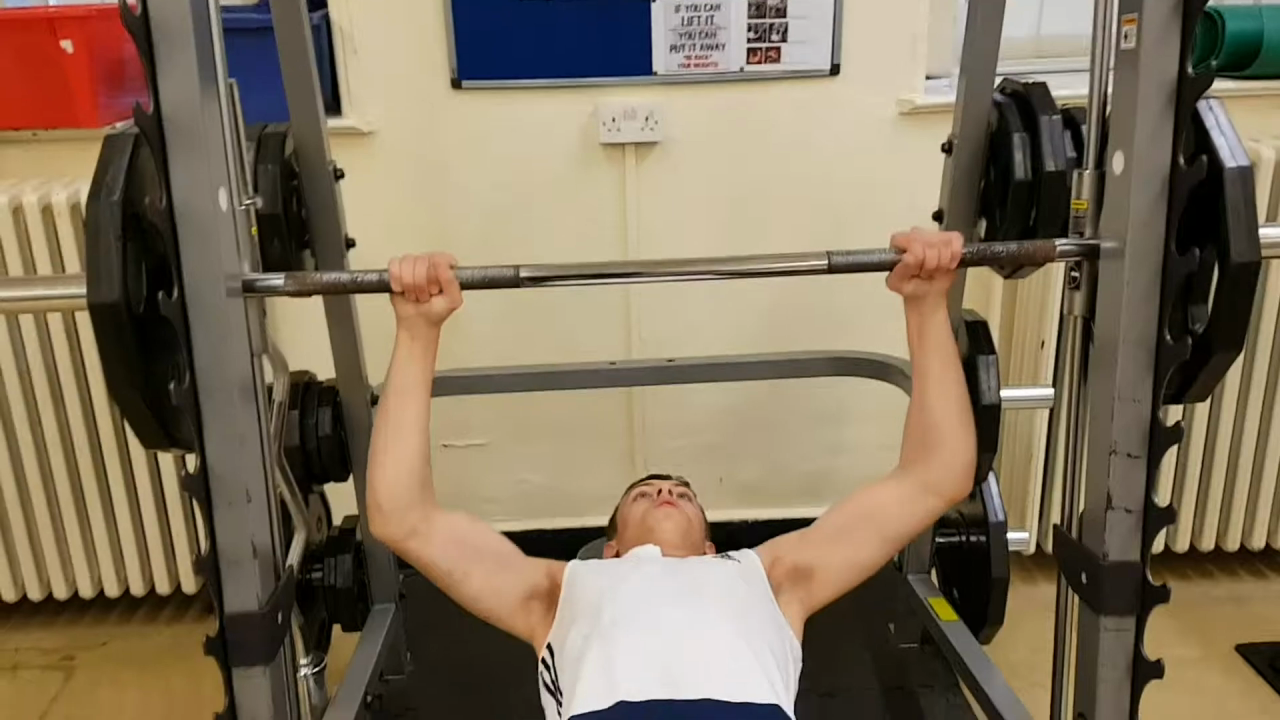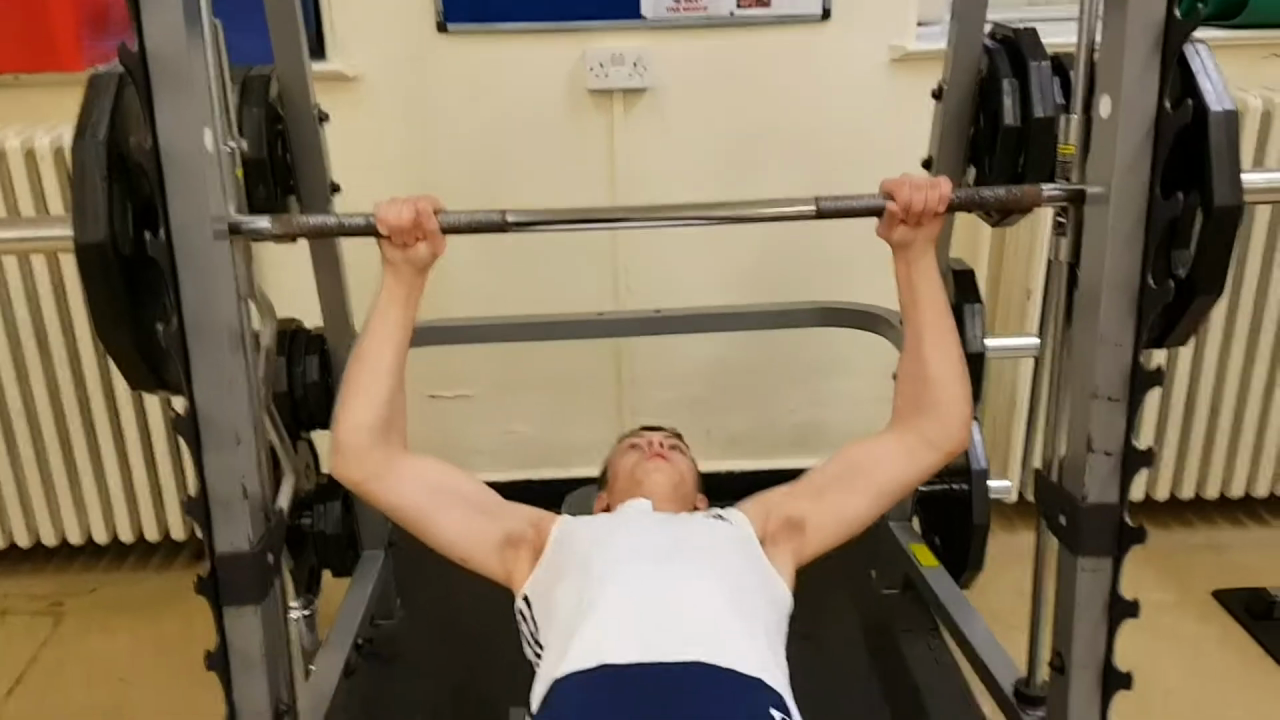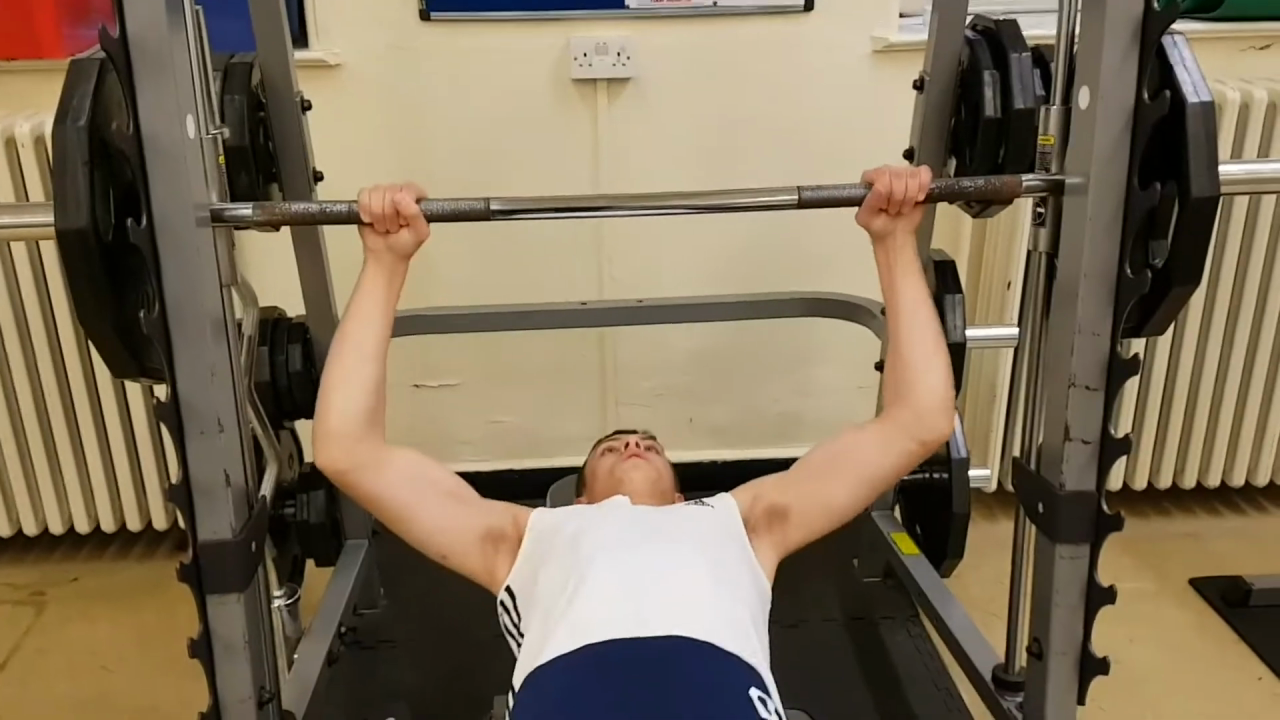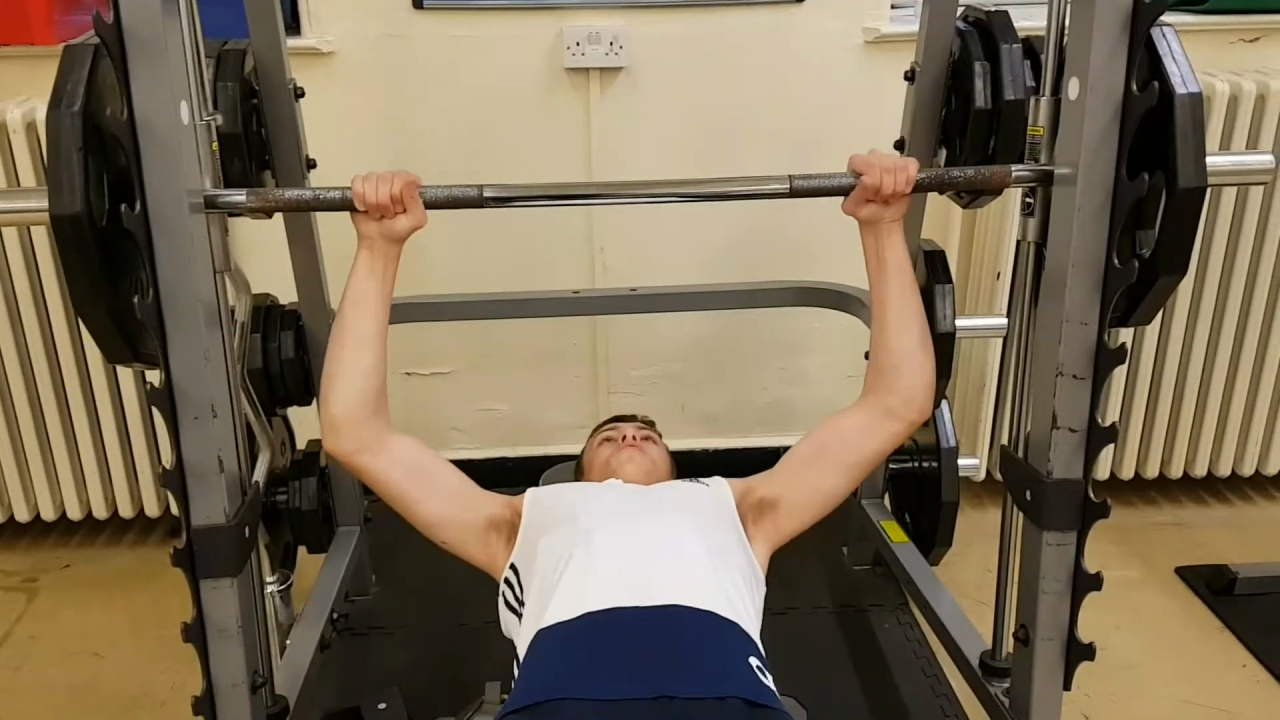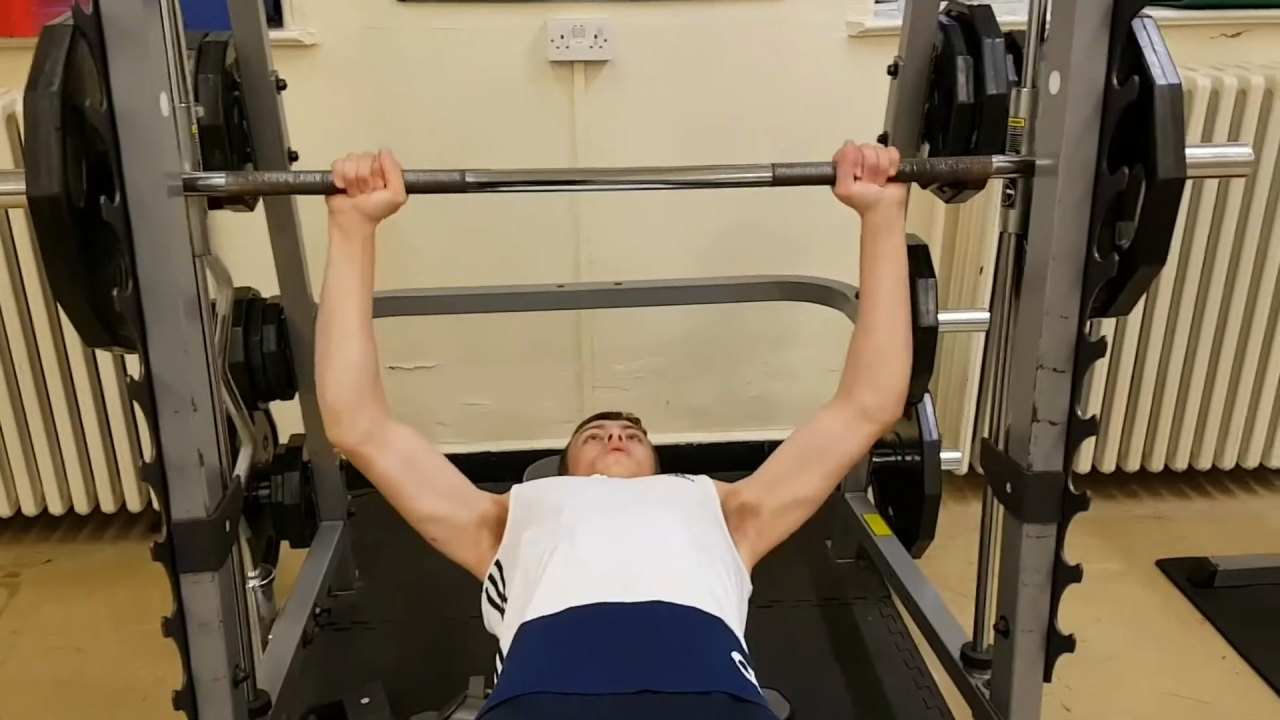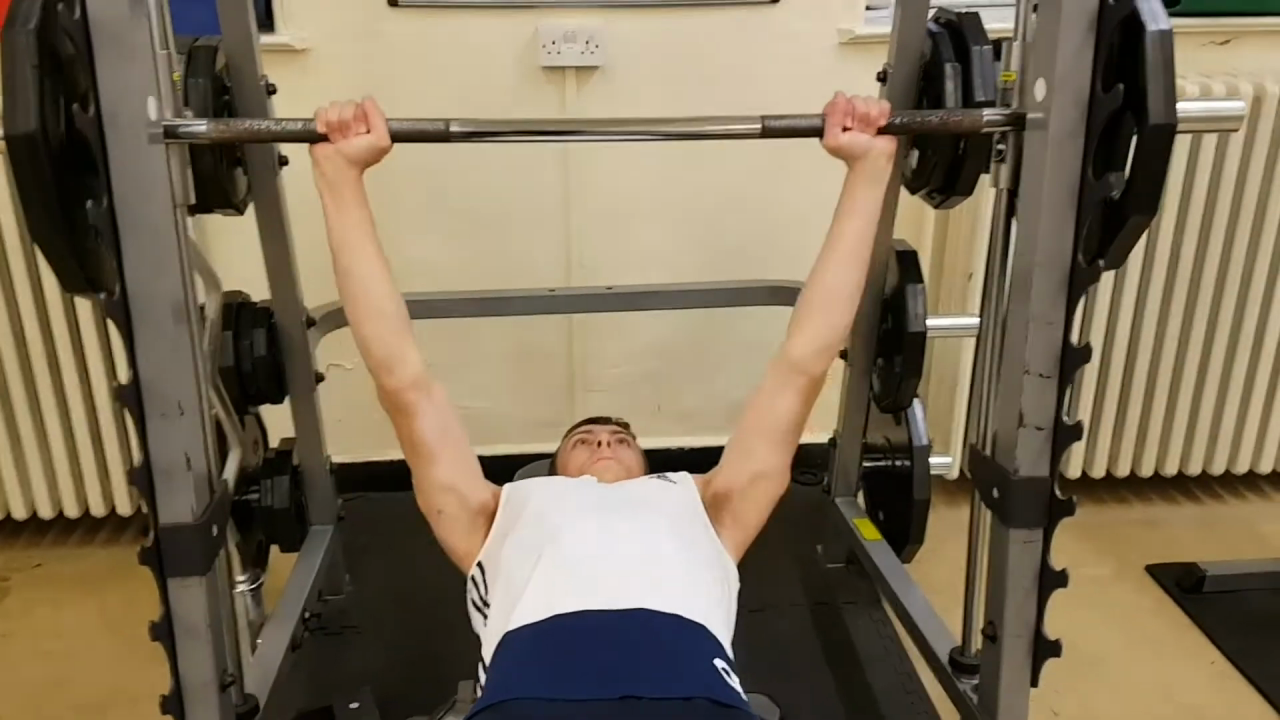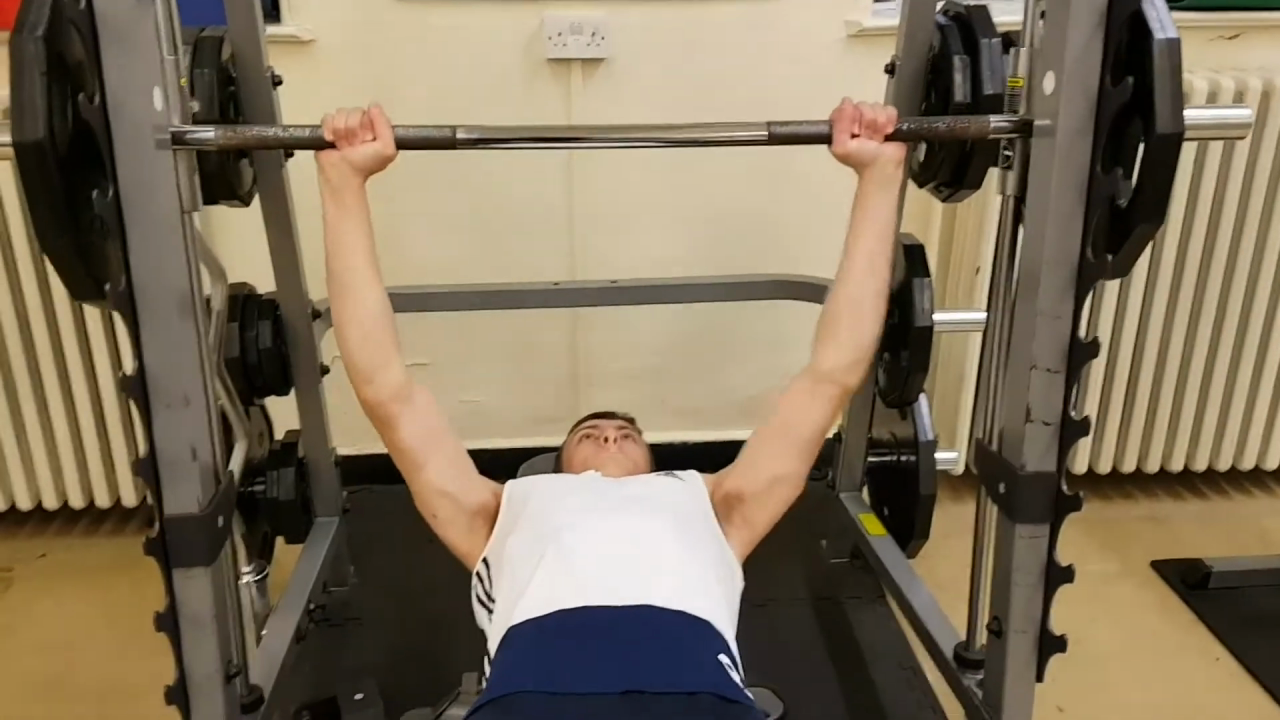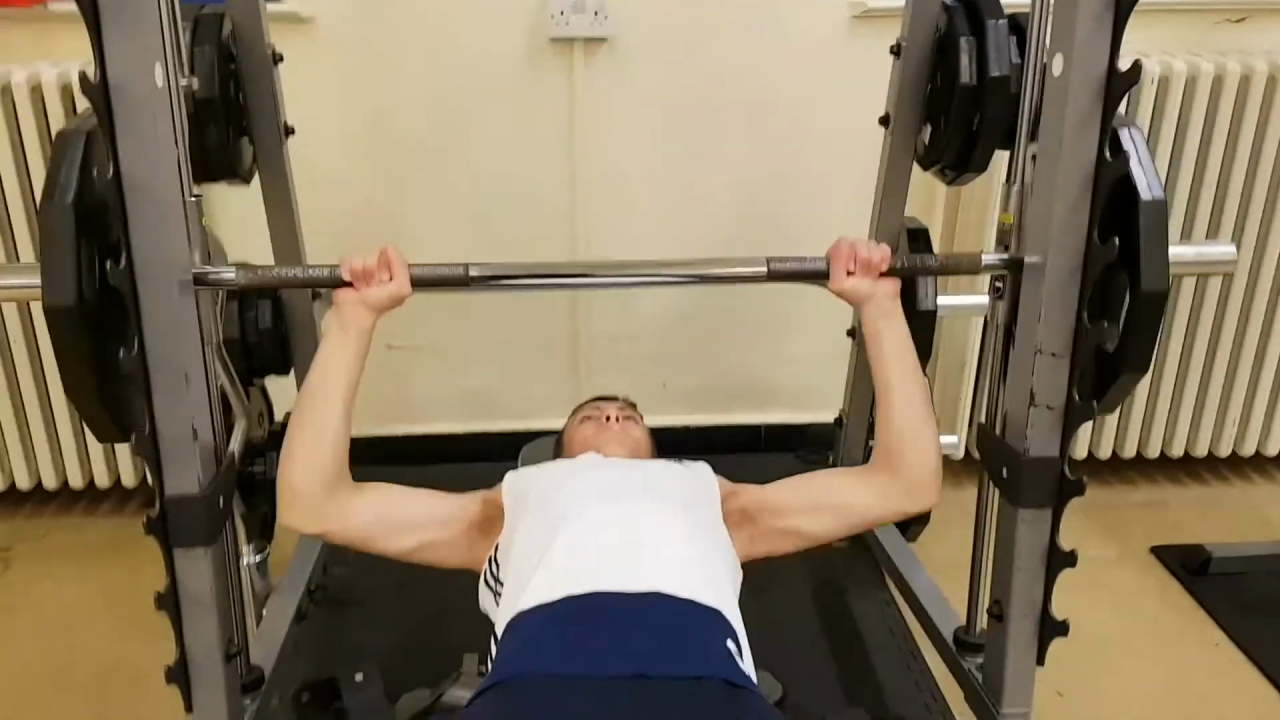
dt=0.4s
person 1, frame 1
left shoulder: (764, 576)
right shoulder: (566, 590)
left elbow: (935, 478)
right elbow: (402, 515)
left wrist: (927, 304)
right wrist: (418, 328)
person 1, frame 2
left shoulder: (756, 531)
right shoulder: (550, 542)
left elbow: (934, 431)
right elbow: (366, 458)
left wrist: (915, 252)
right wrist: (404, 273)
person 1, frame 3
left shoulder: (737, 519)
right shoulder: (530, 536)
left elbow: (919, 422)
right elbow: (347, 448)
left wrist: (894, 240)
right wrist: (385, 260)
person 1, frame 4
left shoulder: (733, 507)
right shoulder: (528, 517)
left elbow: (896, 405)
right elbow: (355, 433)
left wrist: (884, 227)
right wrist: (379, 244)
person 1, frame 5
left shoulder: (716, 508)
right shoulder: (513, 515)
left elbow: (869, 405)
right elbow: (358, 424)
left wrist: (882, 214)
right wrist: (352, 224)
person 1, frame 6
left shoulder: (700, 504)
right shoulder: (502, 514)
left elbow: (802, 363)
right elbow: (403, 376)
left wrist: (868, 166)
right wrist: (341, 172)
person 1, frame 7
left shoulder: (705, 501)
right shoulder: (509, 508)
left elbow: (832, 371)
right elbow: (382, 383)
left wrist: (879, 175)
right wrist: (343, 180)
person 1, frame 8
left shoulder: (709, 495)
right shoulder: (512, 501)
left elbow: (907, 485)
right elbow: (310, 503)
left wrist: (879, 308)
right wrist: (352, 322)
